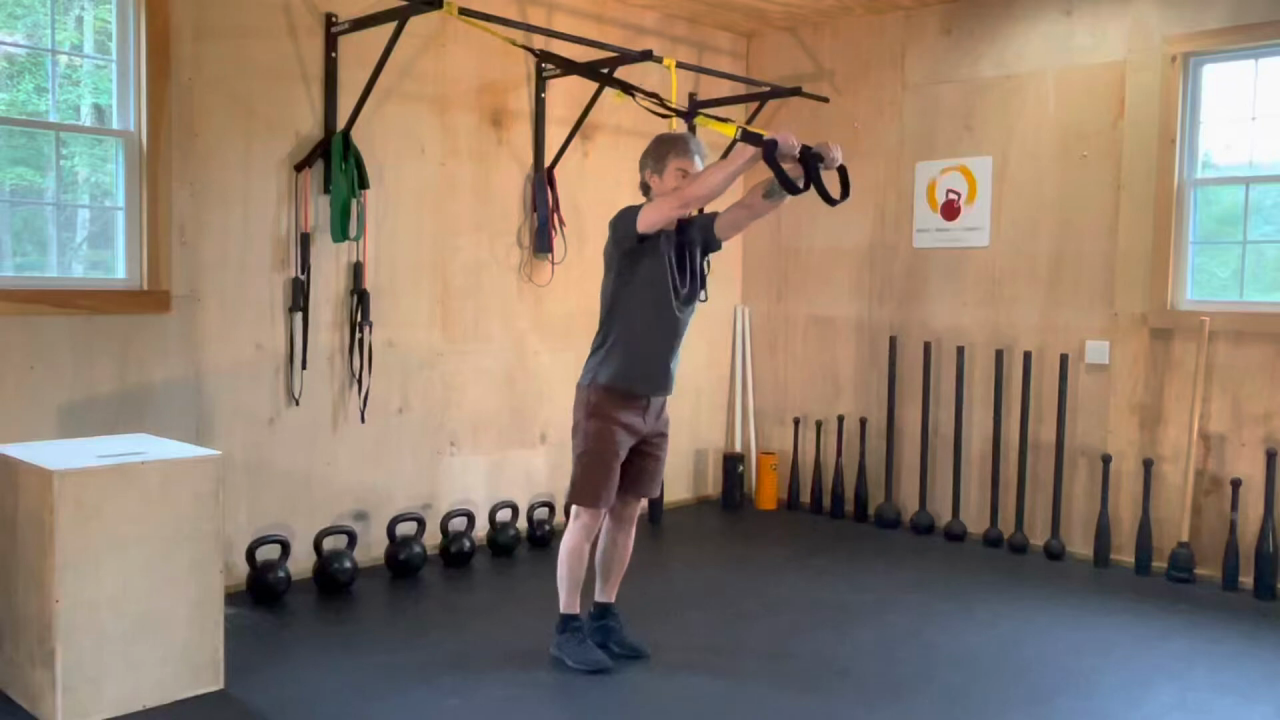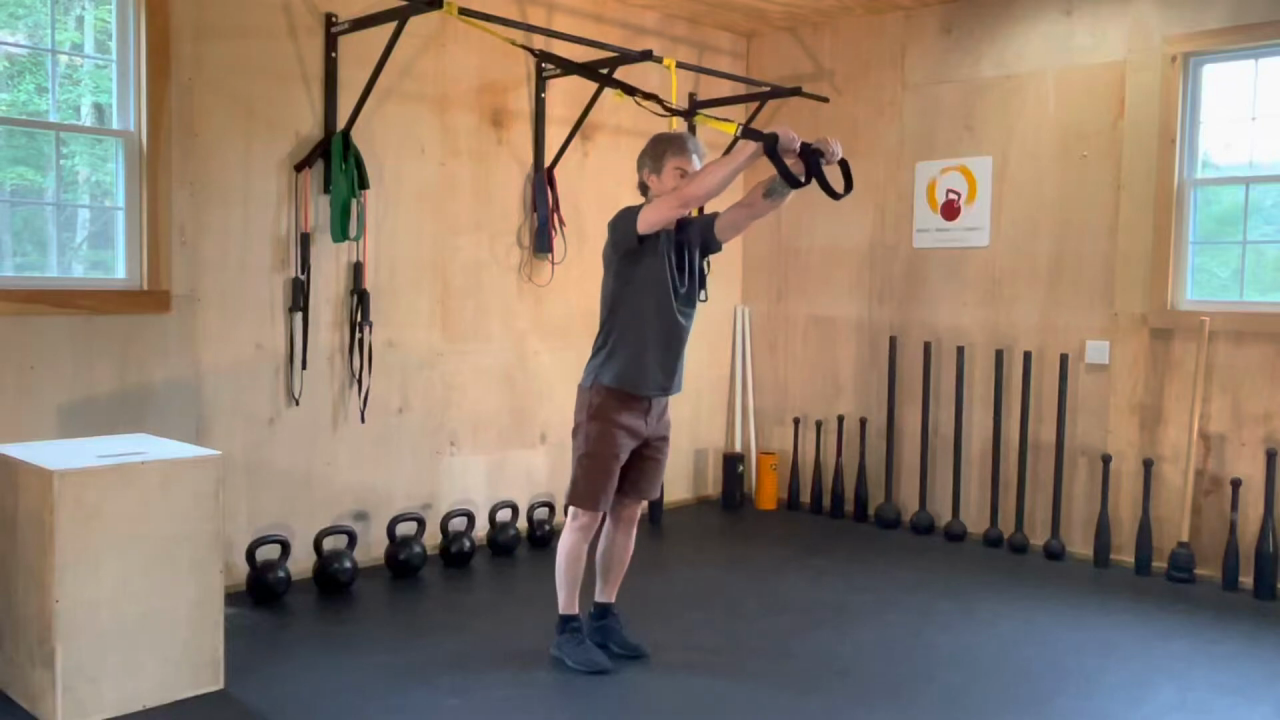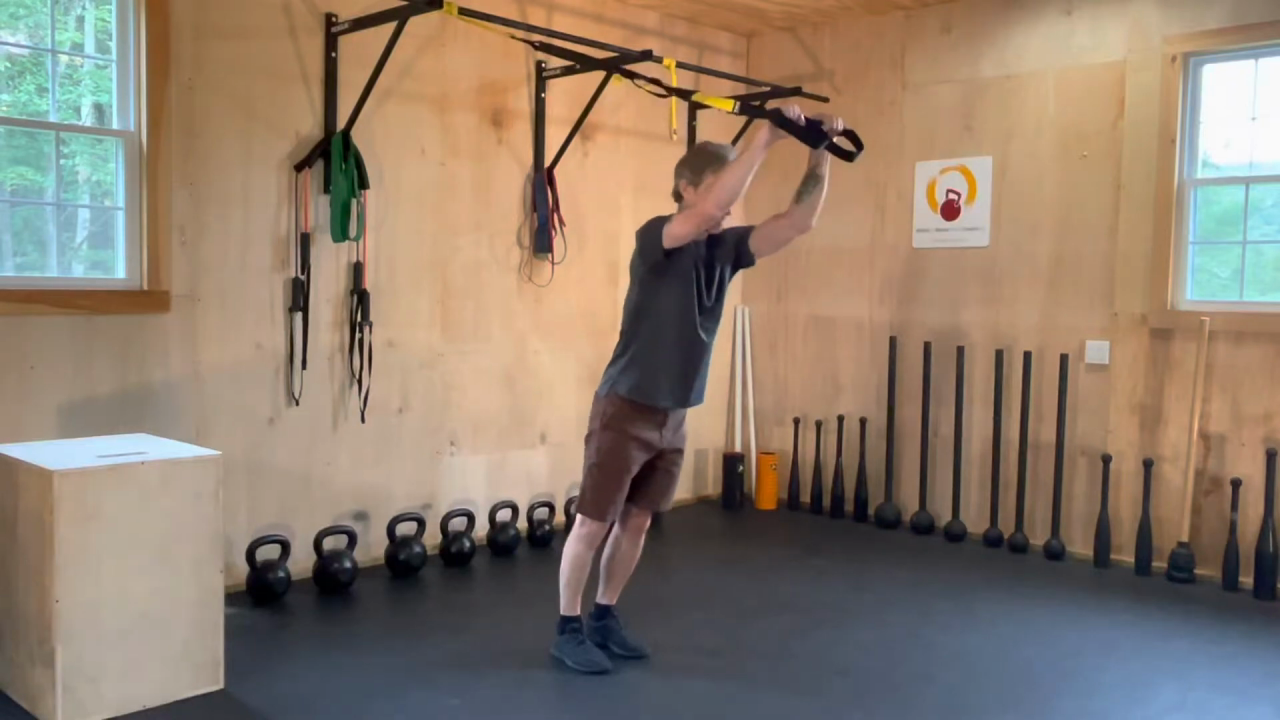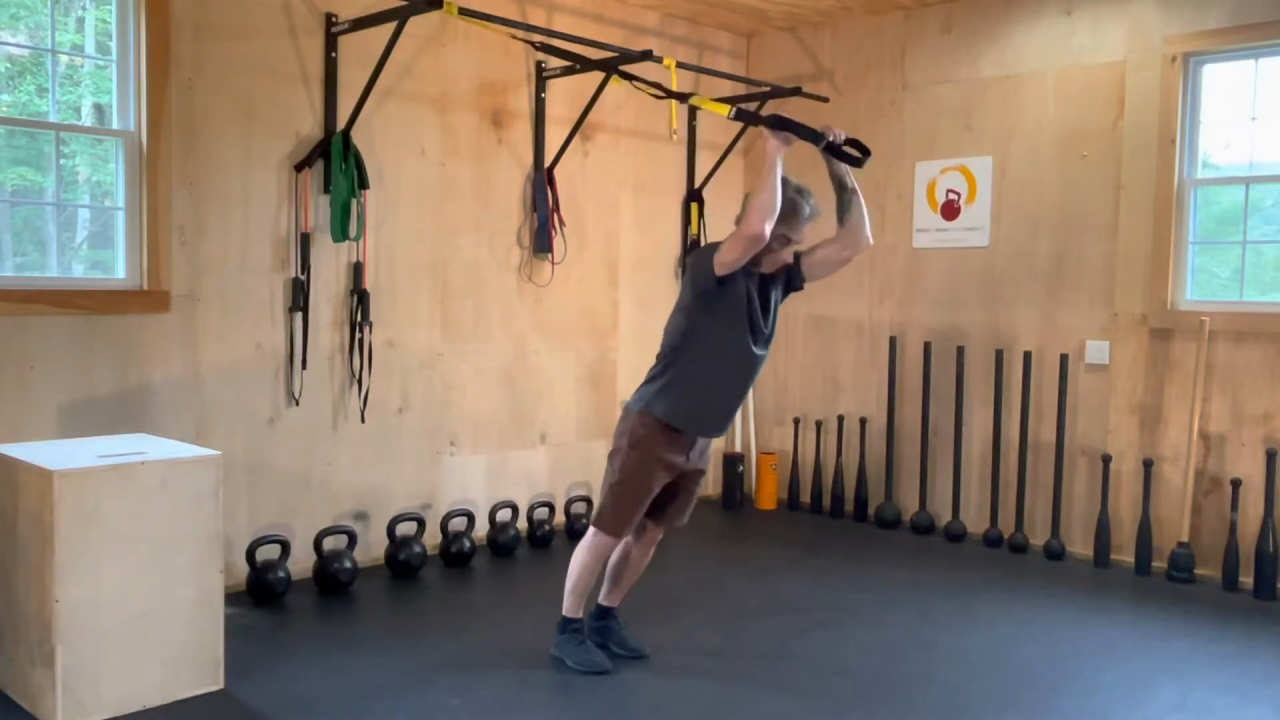
dt=0.5s
person 1, frame 1
left shoulder: (694, 234)
right shoulder: (629, 227)
left elbow: (755, 205)
right elbow: (688, 197)
left wrist: (803, 167)
right wrist: (755, 150)
left hip: (654, 401)
right hip: (607, 397)
left knee: (627, 513)
right knee: (589, 515)
left ankle: (604, 618)
right ankle: (568, 629)
person 1, frame 2
left shoulder: (692, 235)
right shoulder: (627, 227)
left elbow: (755, 205)
right elbow: (688, 196)
left wrist: (802, 164)
right wrist: (754, 147)
left hip: (655, 403)
right hip: (609, 399)
left knee: (627, 515)
right knee: (585, 516)
left ankle: (604, 618)
right ankle: (567, 629)
person 1, frame 3
left shoulder: (727, 247)
right shoulder: (658, 239)
left elbow: (797, 219)
right elbow: (707, 211)
left wrist: (819, 153)
right wrist: (764, 141)
left hip: (673, 415)
right hip: (625, 409)
left knee: (636, 522)
right knee: (593, 524)
left ankle: (603, 620)
right ankle: (567, 630)
person 1, frame 4
left shoulder: (779, 276)
right shoulder: (709, 265)
left elbow: (855, 240)
right elbow: (752, 232)
left wrist: (839, 168)
right wrist: (775, 154)
left hip: (699, 439)
right hip: (653, 429)
left knee: (648, 534)
right knee: (608, 532)
left ankle: (604, 620)
right ankle: (568, 630)
